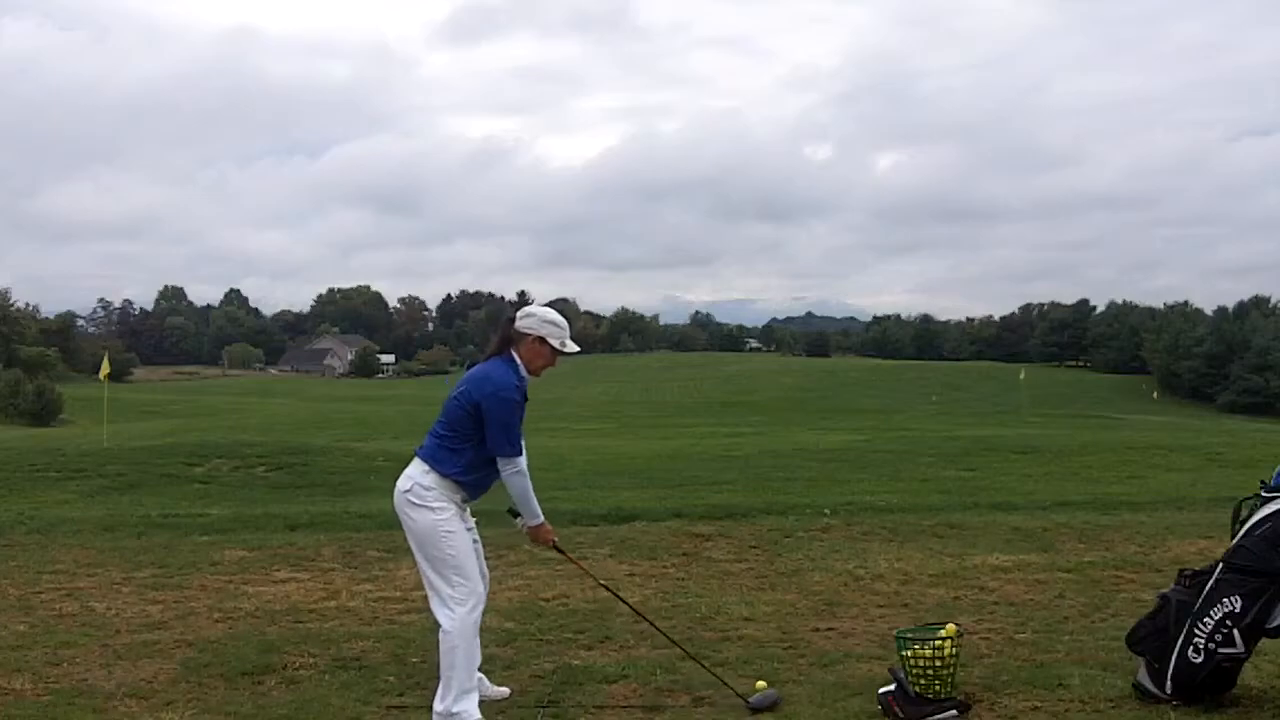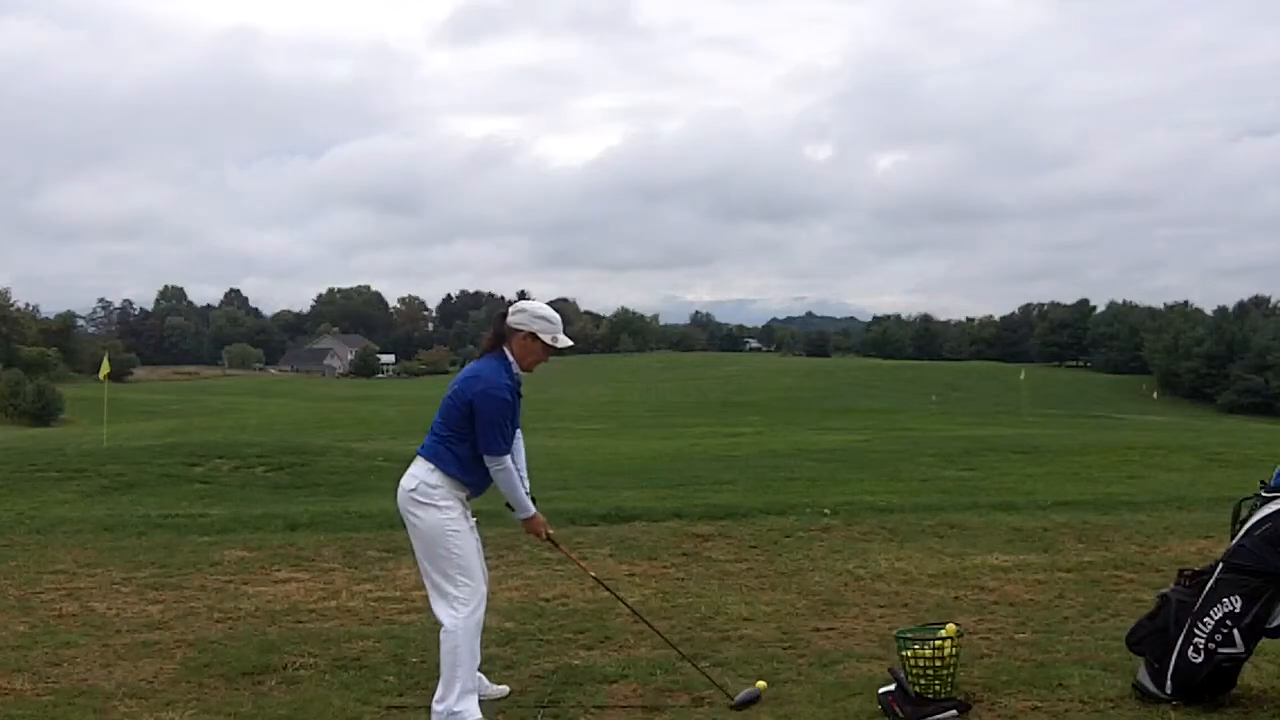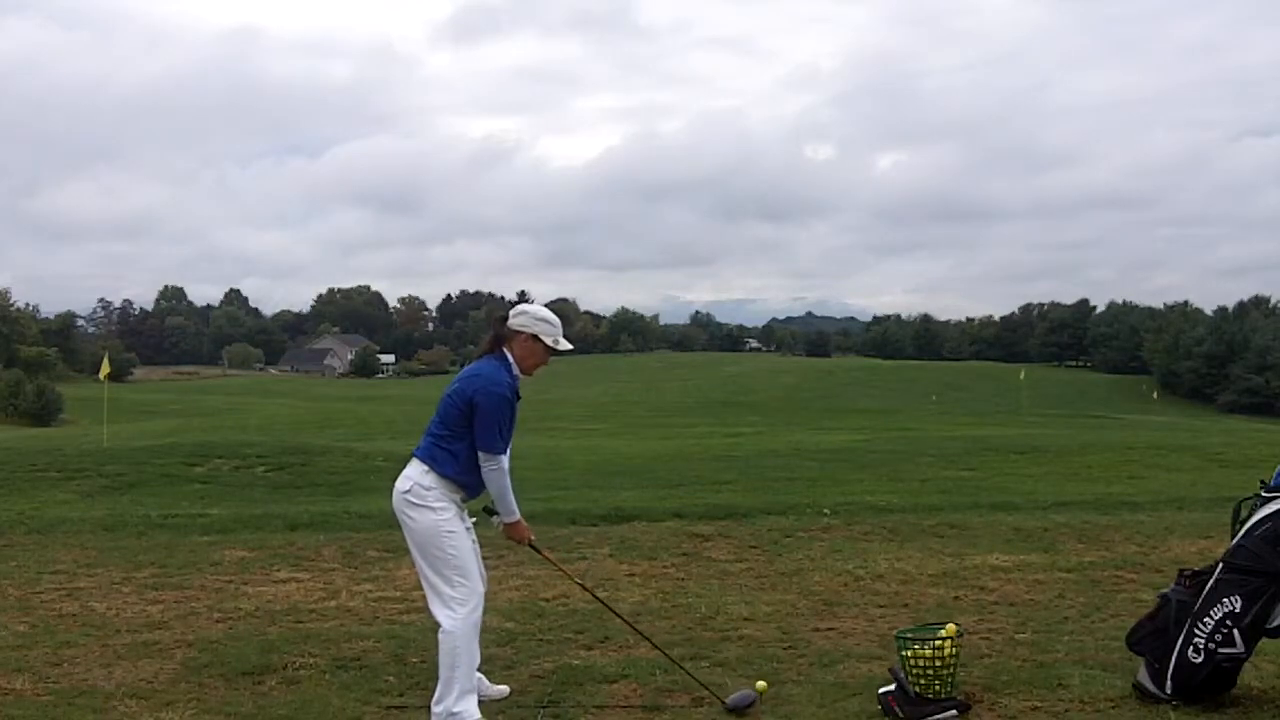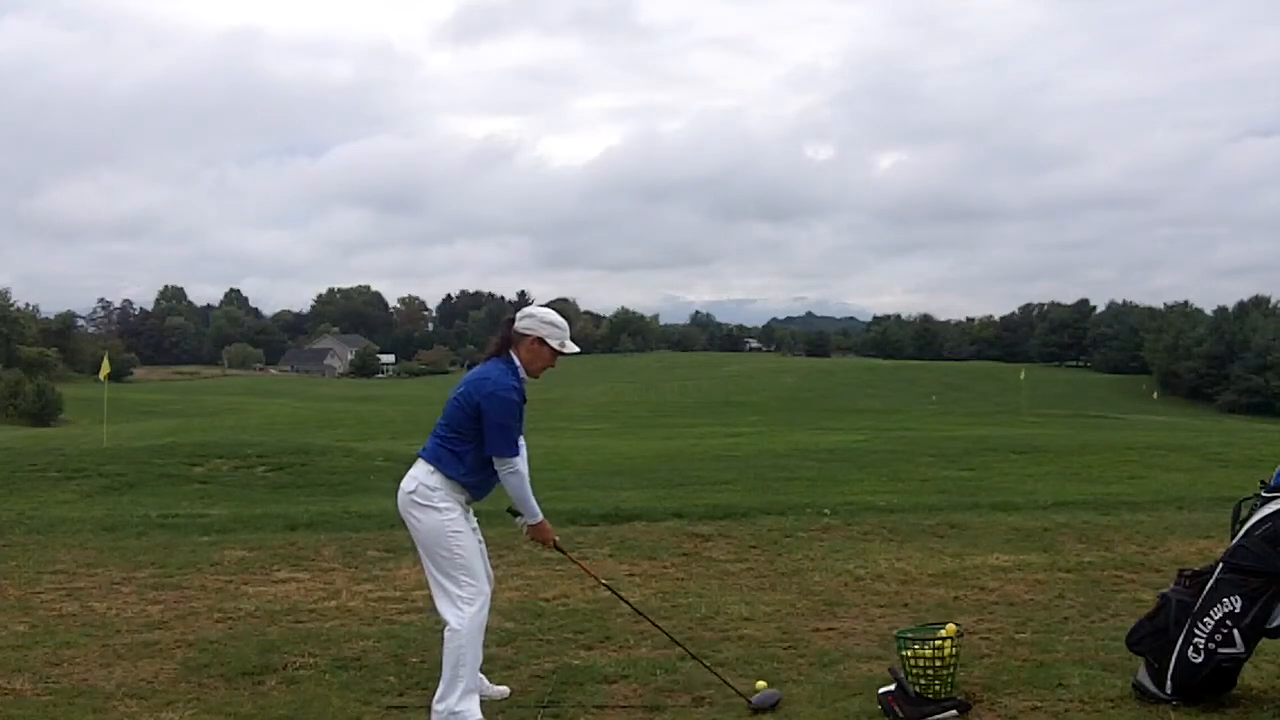
dt=0.7s
person 1, frame 1
left shoulder: (504, 375)
right shoulder: (501, 387)
left elbow: (514, 449)
right elbow: (510, 465)
left wrist: (528, 513)
right wrist: (535, 521)
left hip: (444, 493)
right hip: (428, 495)
left knee: (475, 586)
right knee: (462, 600)
left ankle: (466, 678)
person 1, frame 2
left shoulder: (500, 372)
right shoulder: (492, 384)
left elbow: (513, 438)
right elbow: (497, 462)
left wrist: (527, 498)
right wrist: (526, 513)
left hip: (444, 491)
right hip: (432, 494)
left knee: (473, 586)
right knee: (464, 599)
left ankle: (466, 679)
person 1, frame 3
left shoulder: (496, 374)
right shoulder: (494, 383)
left elbow: (497, 452)
right elbow: (492, 462)
left wrist: (509, 512)
right wrist: (511, 519)
left hip: (440, 493)
right hip: (427, 495)
left knee: (471, 587)
right knee: (462, 600)
left ankle: (465, 680)
person 1, frame 4
left shoulder: (503, 376)
right shoulder: (500, 387)
left elbow: (516, 447)
right elbow: (507, 465)
left wrist: (529, 513)
right wrist: (535, 520)
left hip: (445, 493)
right hip: (432, 495)
left knee: (478, 587)
right knee: (468, 600)
left ankle: (466, 680)
